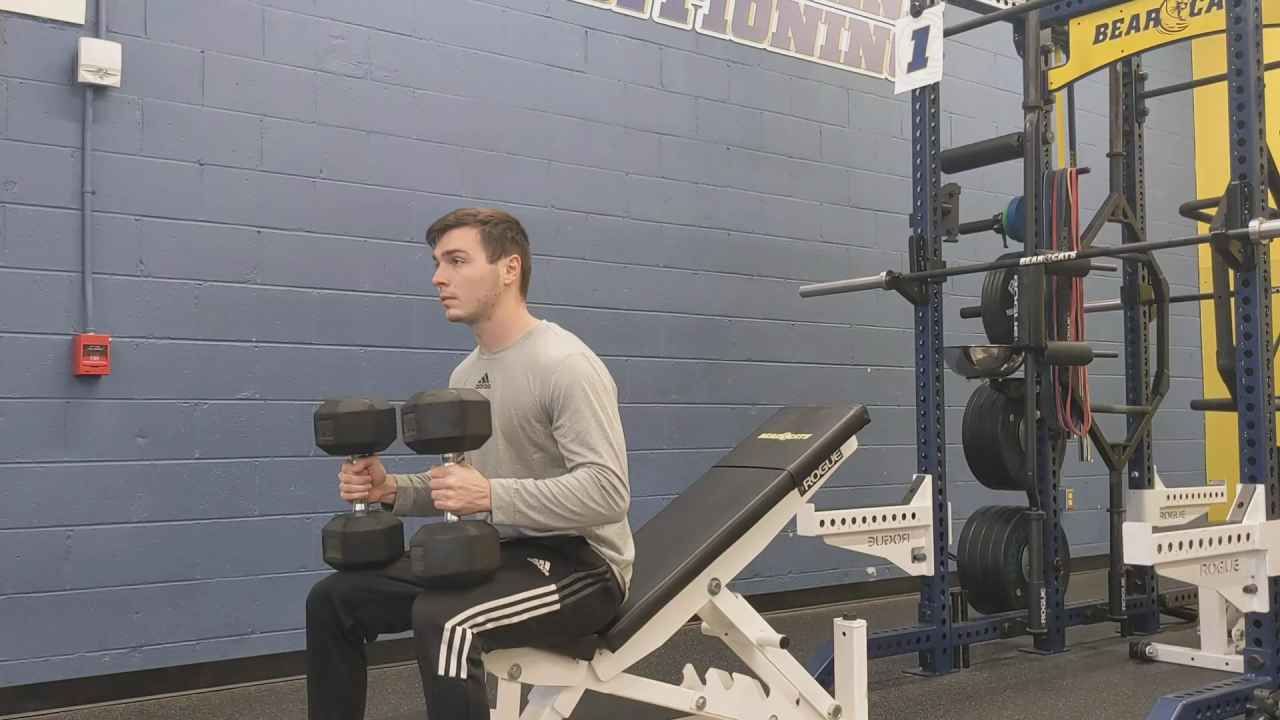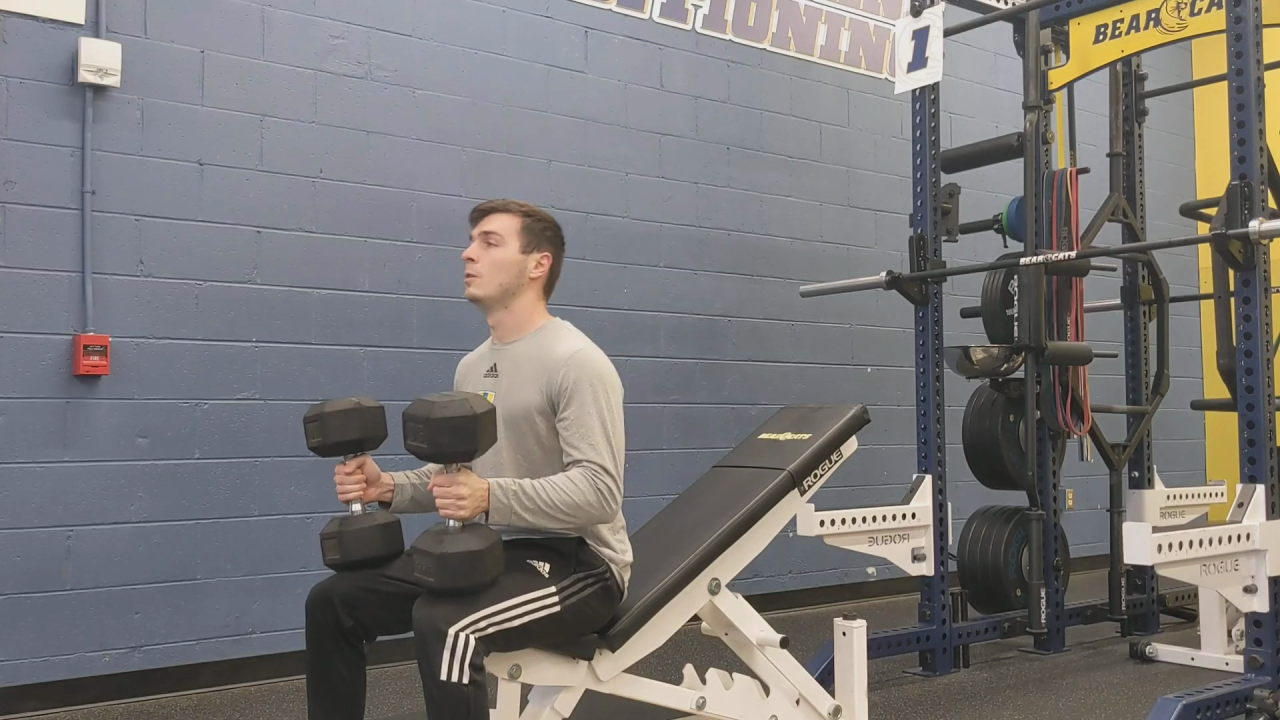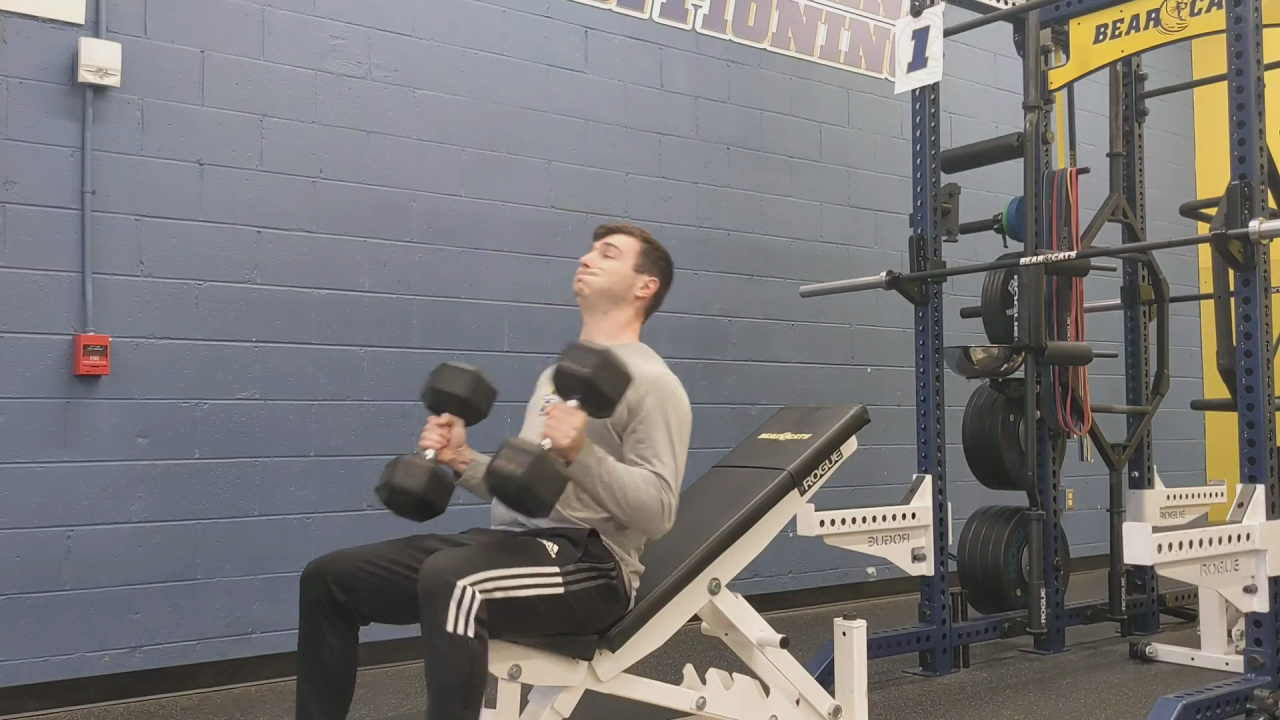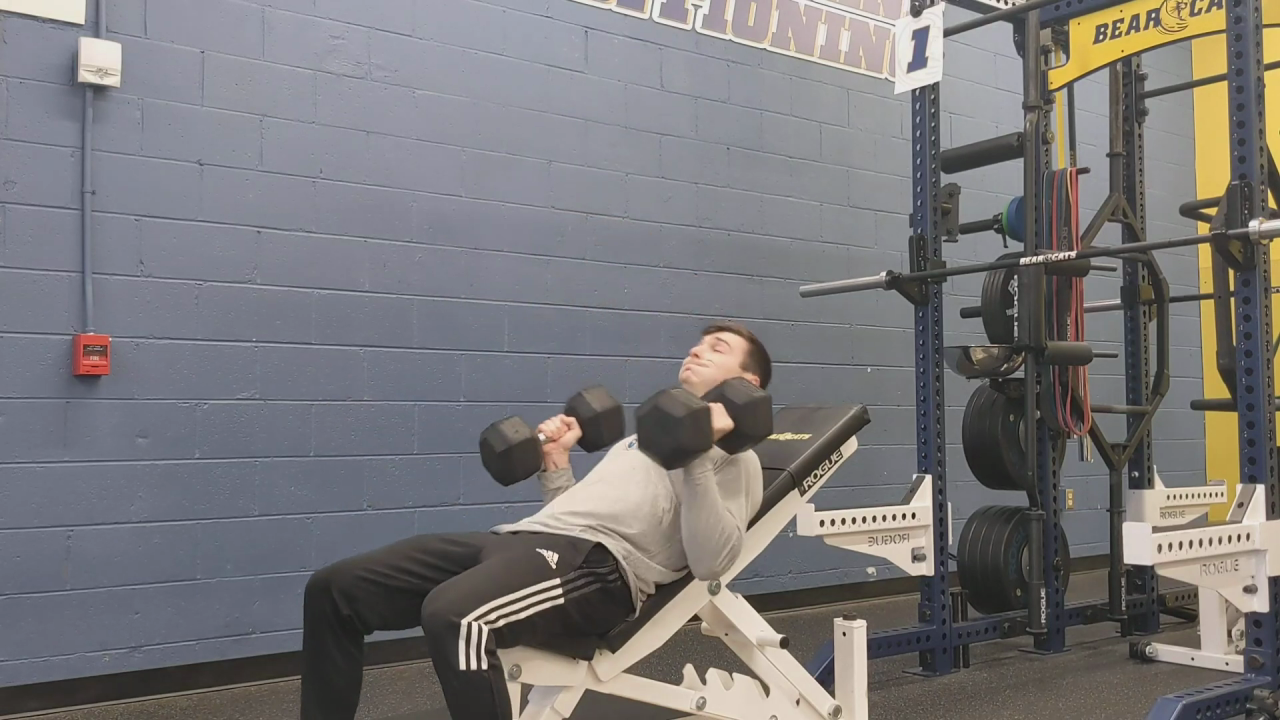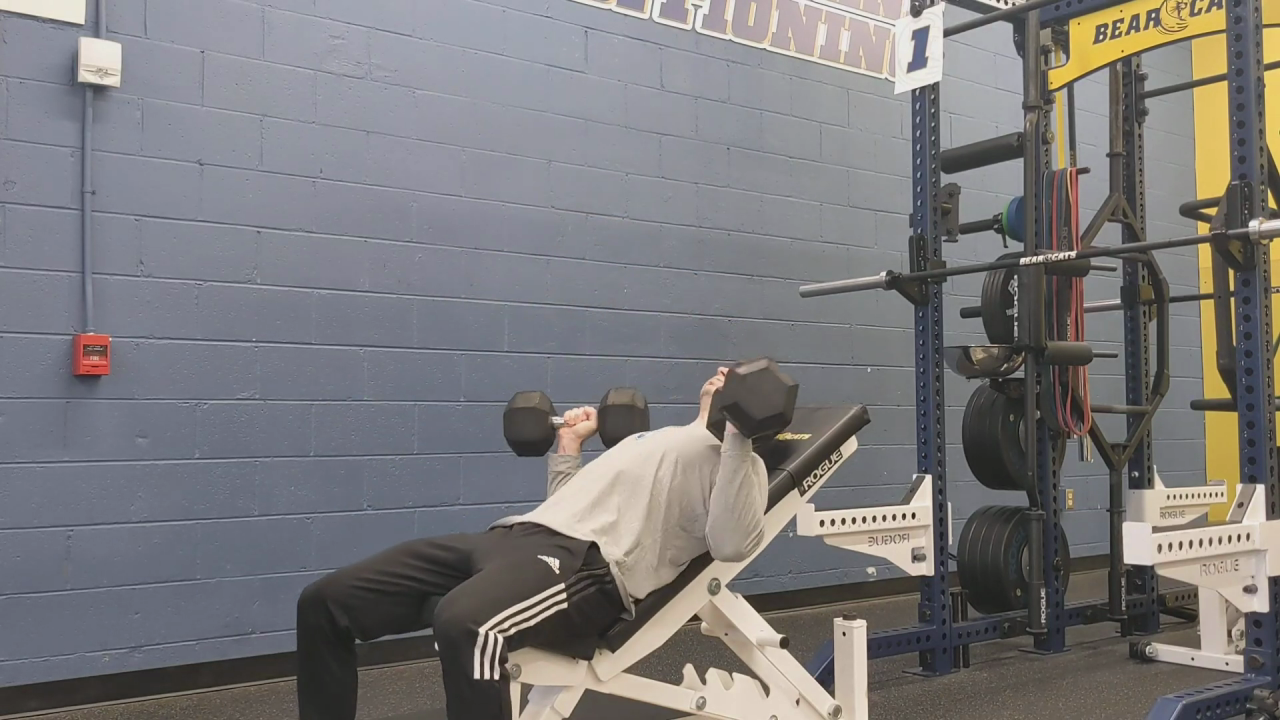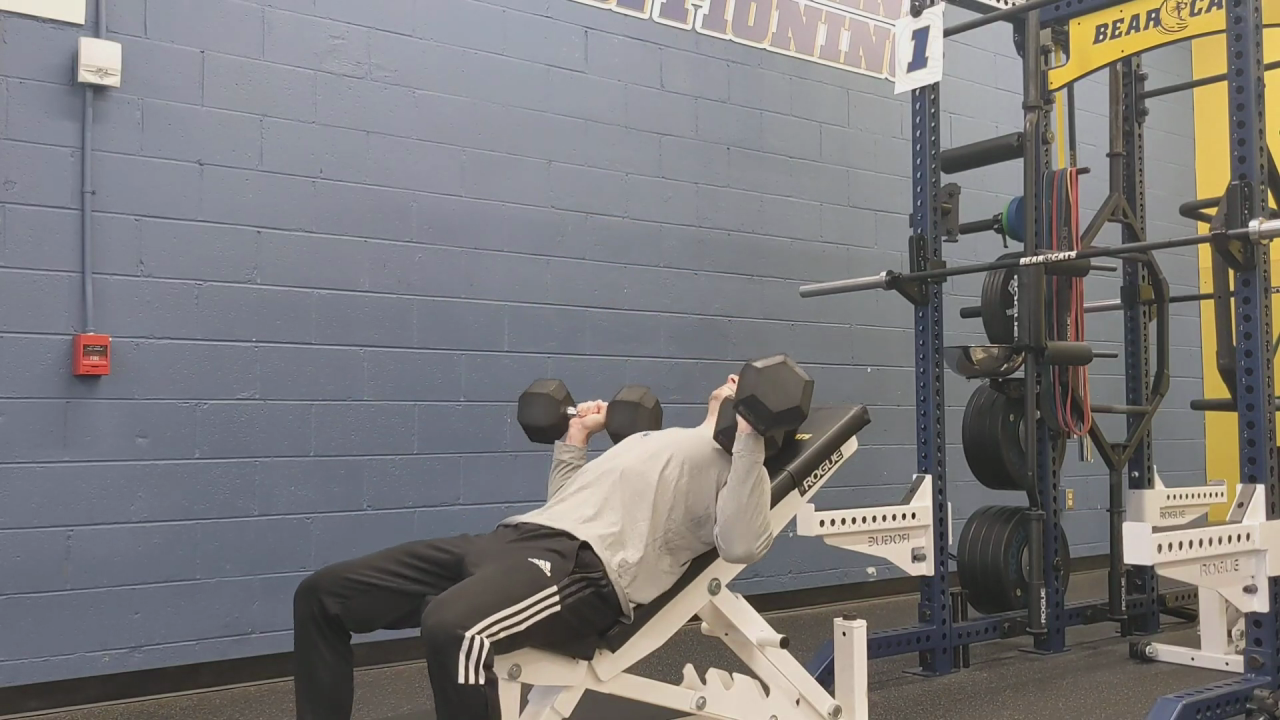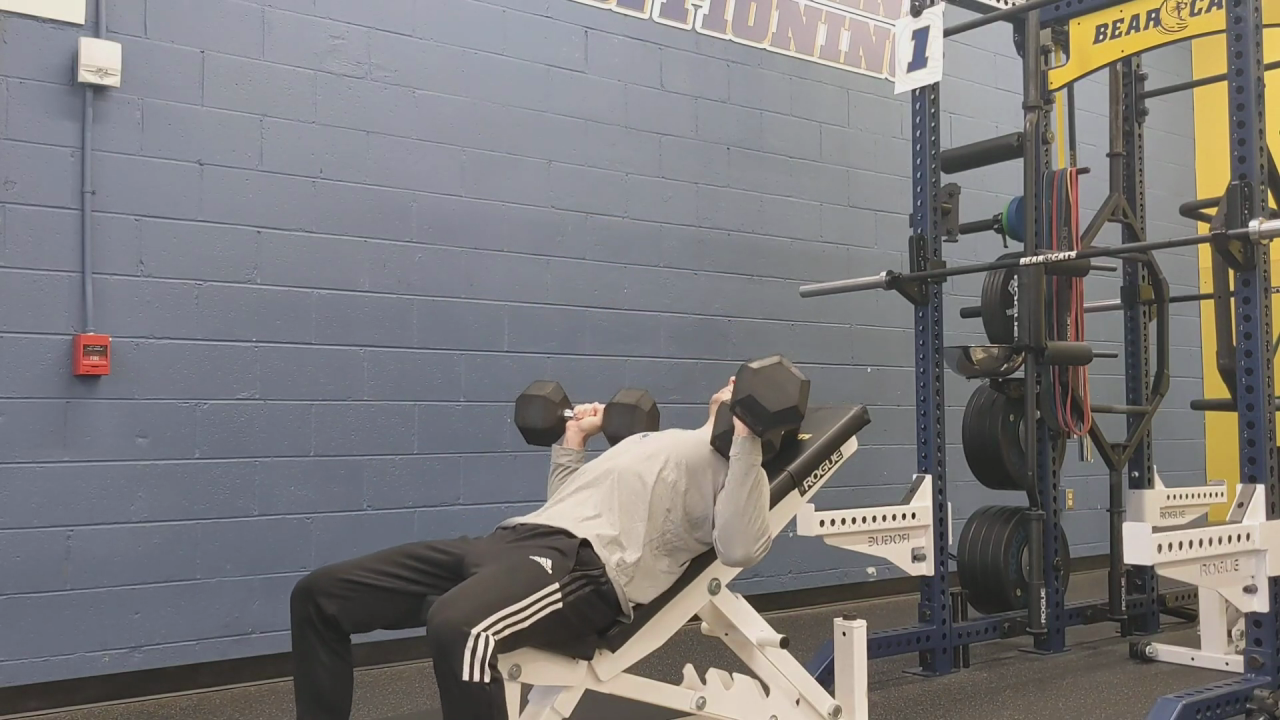
dt=0.5s
person 1, frame 1
left shoulder: (564, 366)
right shoulder: (467, 373)
left elbow: (607, 493)
right elbow: (461, 481)
left wrist: (491, 496)
right wrist: (393, 488)
left hip: (579, 561)
right hip: (498, 550)
left knee: (442, 619)
right knee: (335, 599)
person 1, frame 2
left shoulder: (575, 362)
right shoulder: (473, 367)
left elbow: (599, 493)
right elbow: (460, 474)
left wrist: (492, 497)
right wrist: (388, 486)
left hip: (576, 561)
right hip: (494, 550)
left knee: (444, 624)
right knee: (334, 602)
person 1, frame 3
left shoulder: (652, 383)
right shoulder: (557, 375)
left elbow: (656, 513)
left wrist: (582, 451)
right wrist: (462, 460)
left hip: (587, 559)
right hip: (509, 539)
left knee: (449, 579)
right knee: (329, 578)
person 1, frame 4
left shoulder: (732, 456)
left elbow: (710, 560)
left wrist: (700, 457)
right wrist: (555, 461)
left hip: (596, 566)
right hip: (522, 538)
left knee: (453, 617)
right knee: (333, 589)
person 1, frame 5
left shoulder: (735, 462)
right shoulder: (656, 439)
left elbow: (733, 544)
left wrist: (737, 436)
right wrist: (568, 443)
left hip: (584, 562)
right hip: (513, 537)
left knee: (465, 625)
right knee: (326, 601)
person 1, frame 6
left shoulder: (736, 462)
right shoulder: (658, 440)
left elbow: (741, 545)
left wrist: (749, 434)
right wrist: (576, 434)
left hip: (582, 564)
right hip: (514, 538)
left knee: (454, 630)
right knee: (324, 593)
person 1, frame 7
left shoulder: (735, 462)
right shoulder: (659, 439)
left elbow: (741, 548)
left wrist: (745, 436)
right wrist: (573, 437)
left hip: (583, 564)
right hip: (512, 539)
left knee: (459, 630)
right knee: (319, 594)
